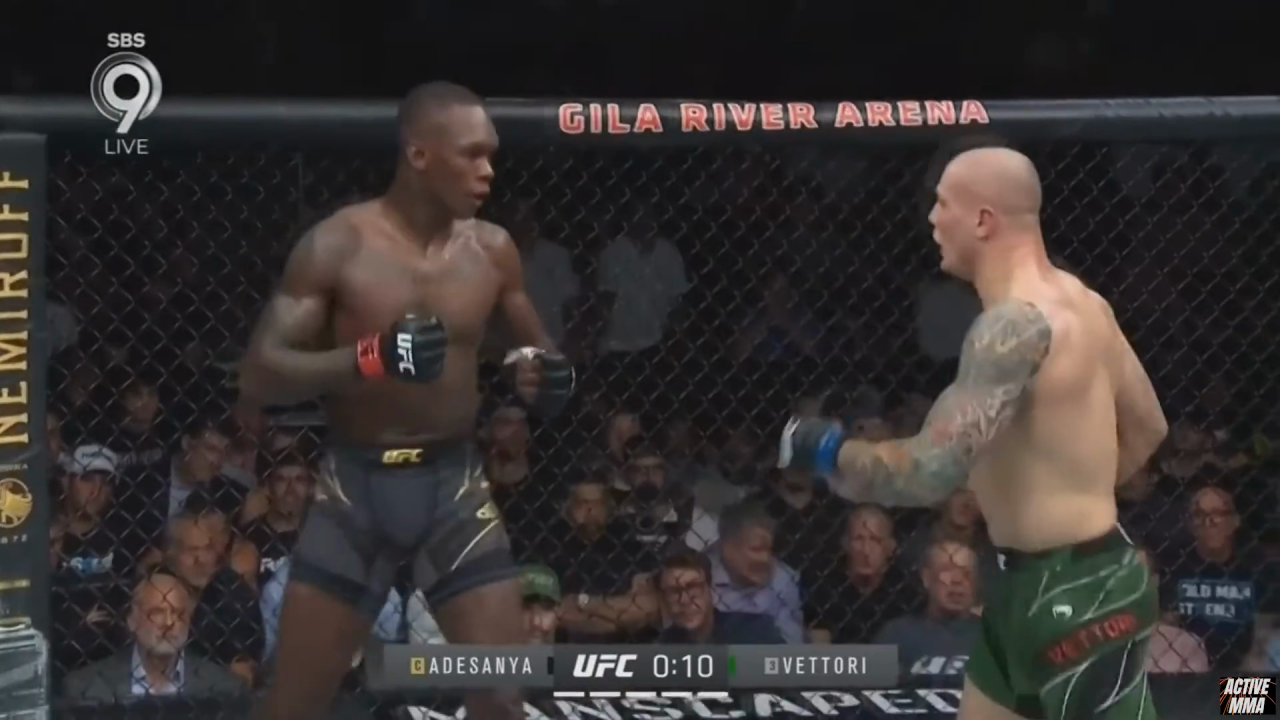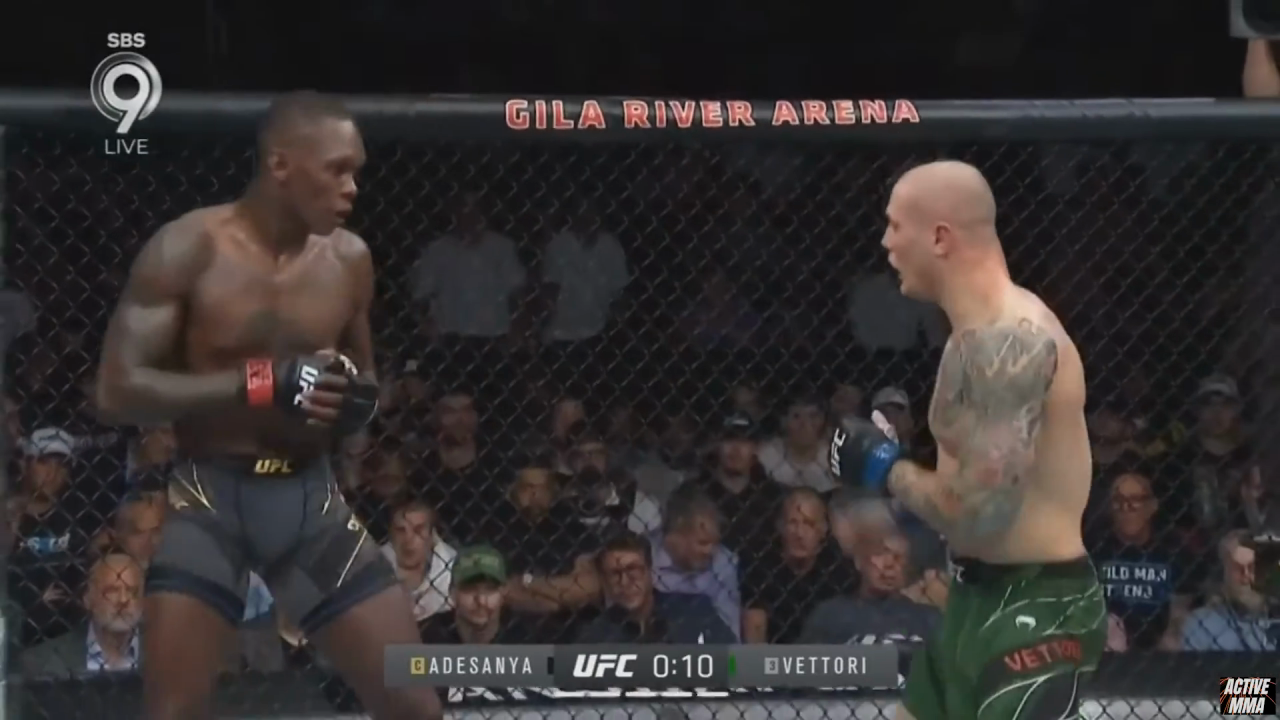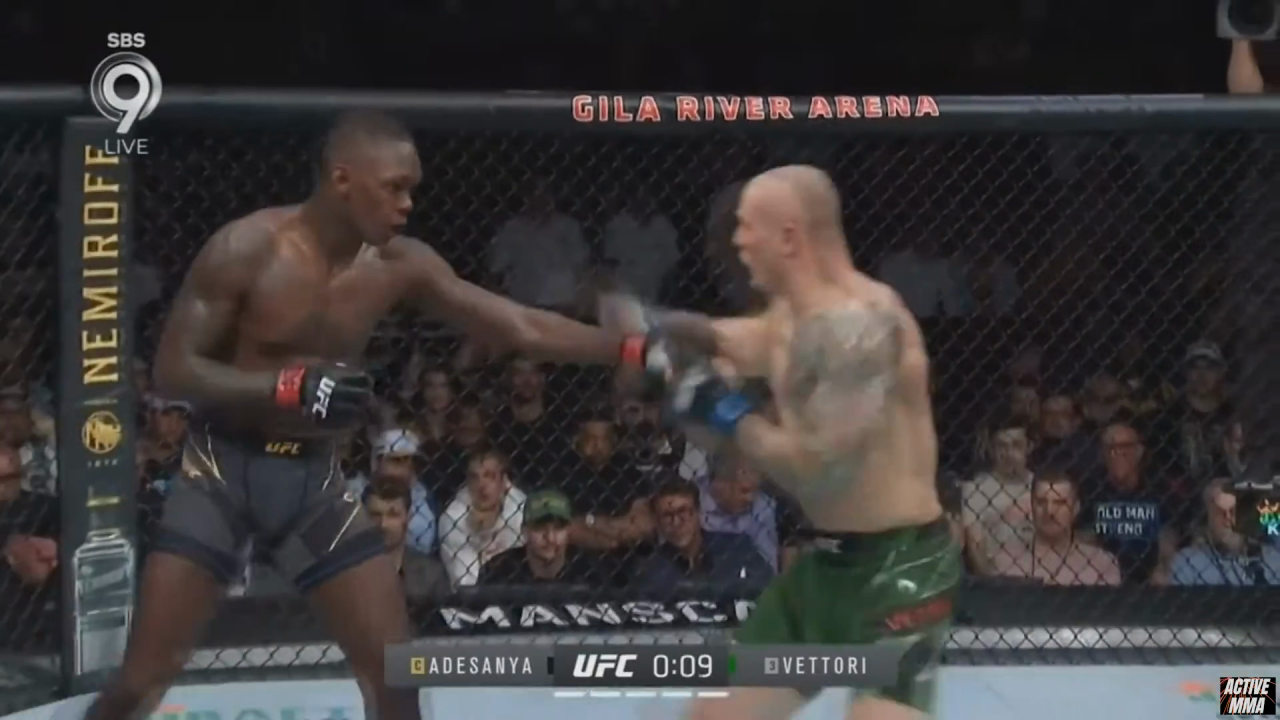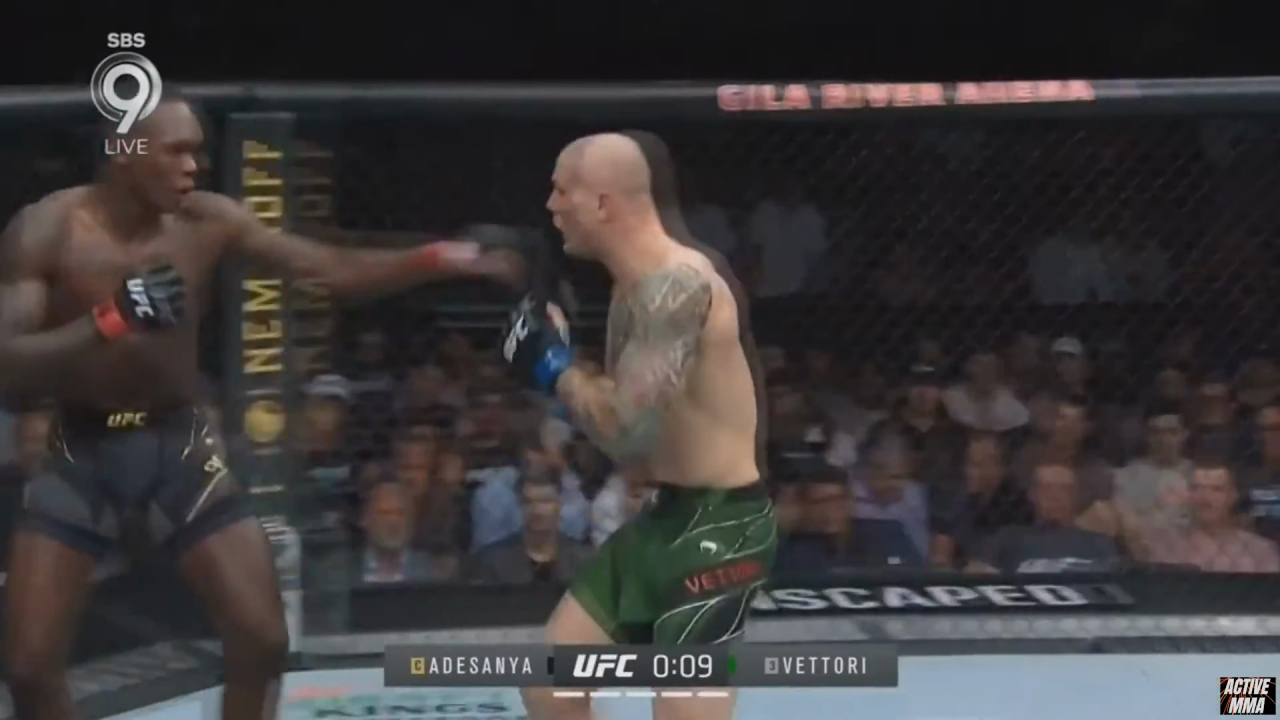
dt=0.5s
person 1, frame 1
left shoulder: (493, 249)
right shoulder: (335, 245)
left elbow: (538, 348)
right elbow: (259, 376)
left wrist: (549, 374)
right wrist: (372, 356)
left hip: (453, 483)
right hip: (355, 483)
person 1, frame 2
left shoulder: (349, 258)
right shoulder: (185, 251)
right elbow: (117, 391)
left wrist: (357, 396)
right wrist: (256, 385)
left hip: (311, 495)
right hip: (209, 497)
person 1, frame 3
left shoulder: (401, 263)
right shoulder: (244, 250)
left elbow: (520, 327)
right elbow: (172, 374)
left wrist: (637, 348)
right wrist: (290, 386)
left hip: (311, 476)
right hip: (222, 470)
person 1, frame 4
left shoulder: (208, 219)
left elbow: (332, 269)
left wrist: (441, 257)
right wrist: (106, 324)
left hip: (179, 442)
right hip: (82, 450)
left knee: (258, 641)
person 2, frame 1
left shoulder: (1014, 326)
right shoulder: (1077, 300)
left elbow: (927, 474)
right elbow: (1147, 427)
left wrist: (828, 449)
left hip: (1074, 590)
person 2, frame 2
left shoulder: (1012, 342)
right shoulder: (997, 325)
left elbow: (983, 515)
left wrist: (883, 464)
left hip: (1034, 614)
right hip: (976, 597)
person 2, frame 3
left shoulder: (860, 324)
right shoulder: (796, 313)
left elbow: (824, 476)
right elbow: (732, 343)
left wrist: (730, 417)
right wrist: (650, 322)
left hip: (900, 569)
right hip: (829, 561)
person 2, frame 4
left shoulder: (676, 287)
right shoulder: (668, 278)
left elbow: (625, 430)
left wrist: (552, 362)
left hip: (718, 531)
right hip: (669, 518)
